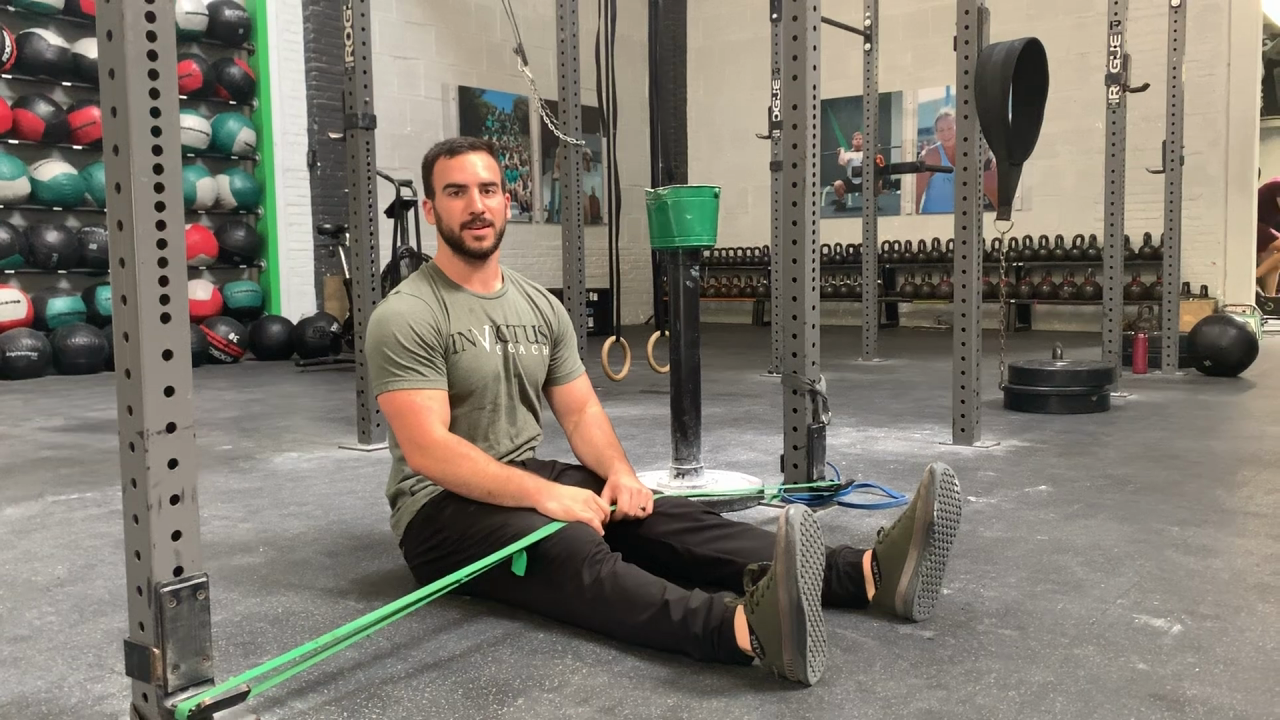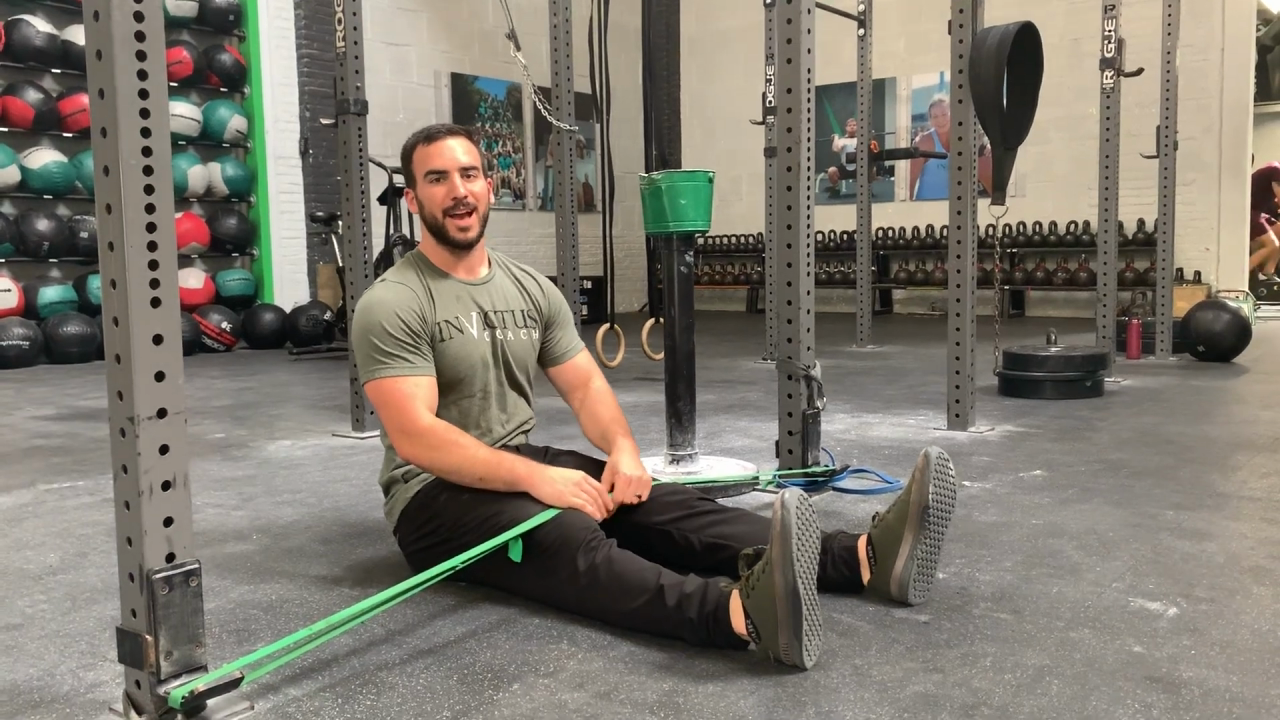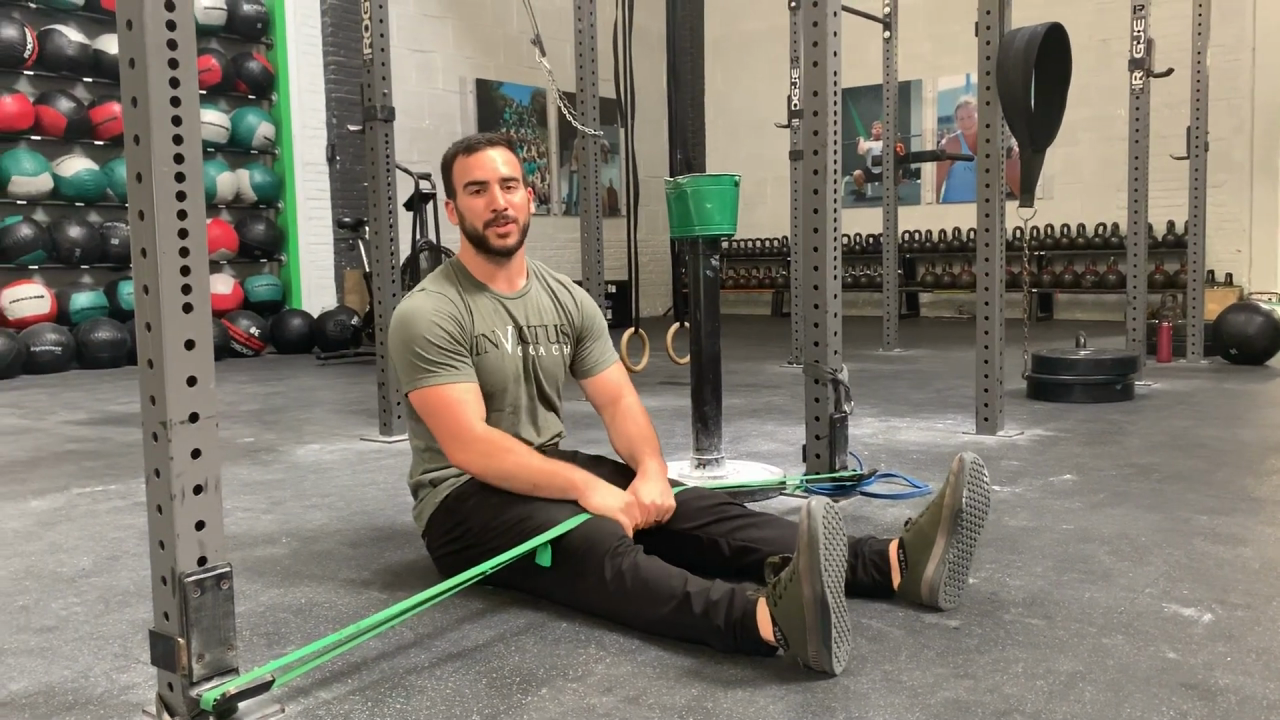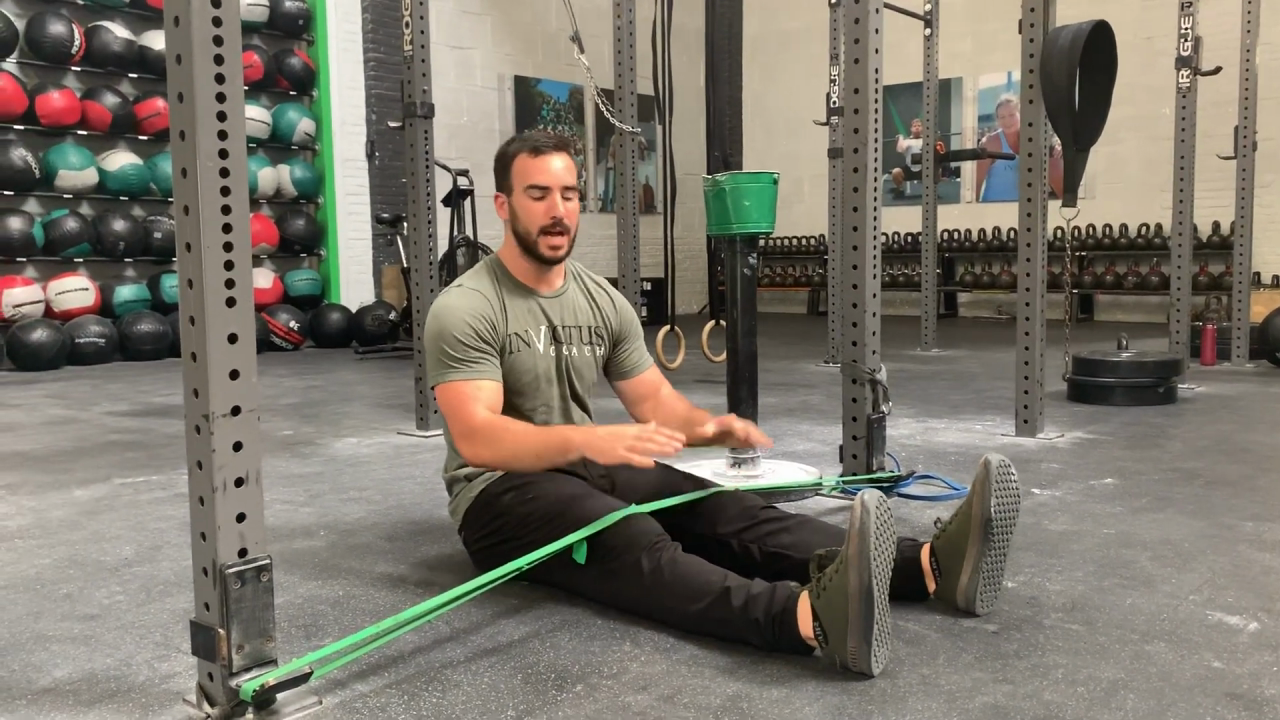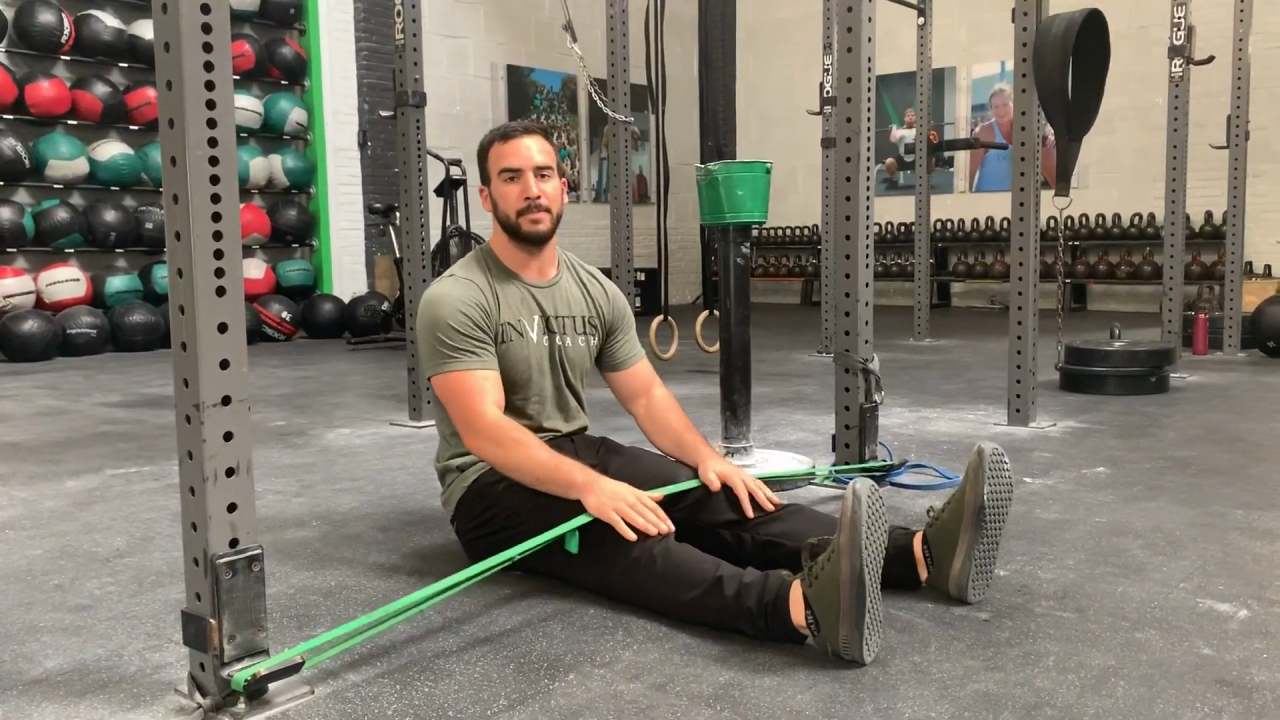
dt=1s
person 1, frame 1
left shoulder: (539, 305)
right shoulder: (406, 316)
left elbow: (579, 410)
right elbow: (428, 449)
left wrist: (619, 472)
right wrist: (543, 495)
left hip: (527, 480)
right hip: (442, 508)
left knee: (667, 520)
right knee: (574, 552)
left ankle: (867, 572)
right ankle: (744, 627)
person 1, frame 2
left shoulder: (531, 287)
right shoulder: (392, 305)
left elbow: (585, 385)
right elbow: (415, 436)
left wrist: (622, 445)
right wrist: (536, 477)
left hip: (522, 468)
right hip: (436, 496)
left knee: (664, 505)
right knee: (569, 539)
left ankle: (864, 557)
right ankle: (741, 612)
person 1, frame 3
left shoulder: (566, 298)
right shoulder: (429, 313)
left elbow: (618, 400)
right elbow: (469, 446)
left wrist: (651, 470)
right wrist: (584, 487)
left hip: (550, 472)
right hip: (466, 499)
left knee: (693, 510)
right knee: (599, 546)
left ankle: (894, 562)
right ankle: (769, 618)
person 1, frame 4
left shoulder: (602, 300)
right shoulder: (464, 310)
left elbow: (657, 400)
right elbow: (476, 439)
left wrist: (710, 423)
right wrist: (586, 439)
left hip: (588, 466)
right hip: (501, 492)
left knee: (726, 512)
right knee: (632, 541)
left ankle: (927, 564)
right ankle: (809, 616)
person 1, frame 5
left shoulder: (595, 290)
right shoulder: (456, 300)
left elbow: (645, 394)
right elbow: (484, 430)
left wrist: (706, 456)
right wrist: (591, 487)
left hip: (577, 452)
right hip: (491, 484)
left knee: (719, 501)
right knee: (625, 533)
left ankle: (919, 553)
right ankle: (800, 605)
